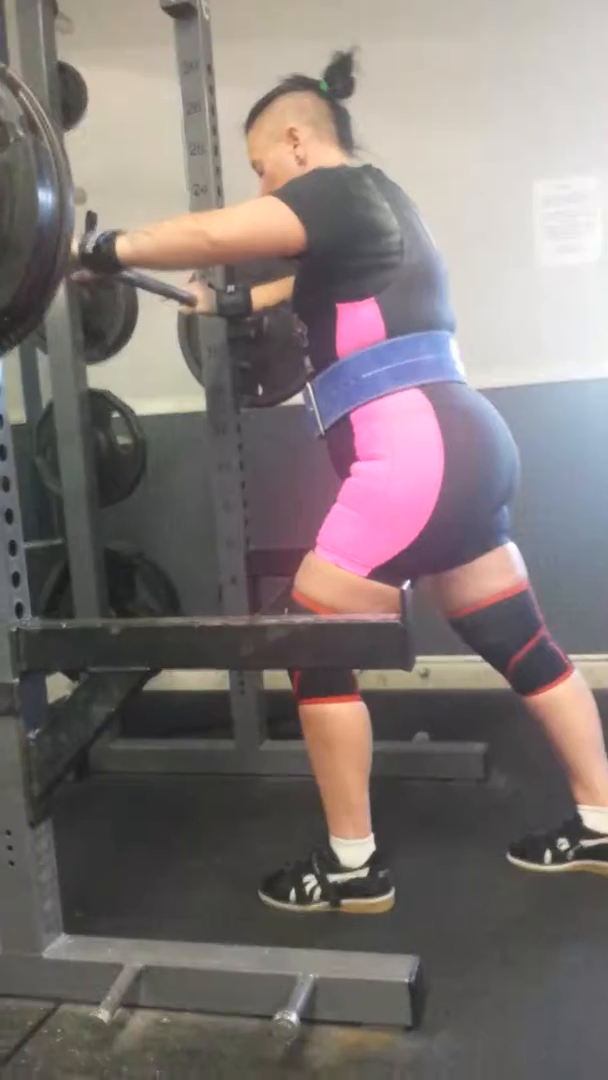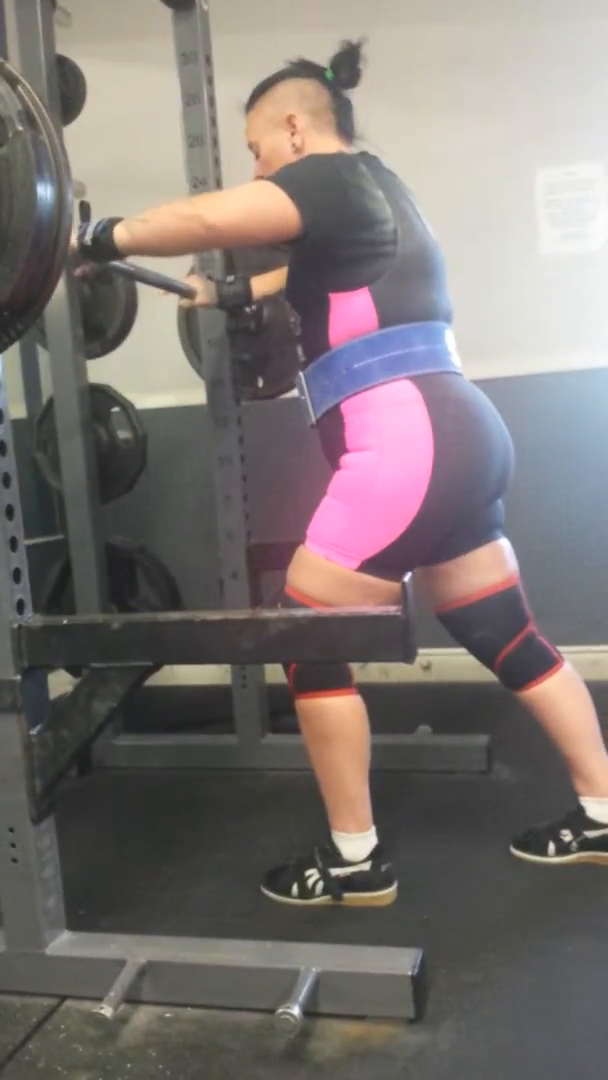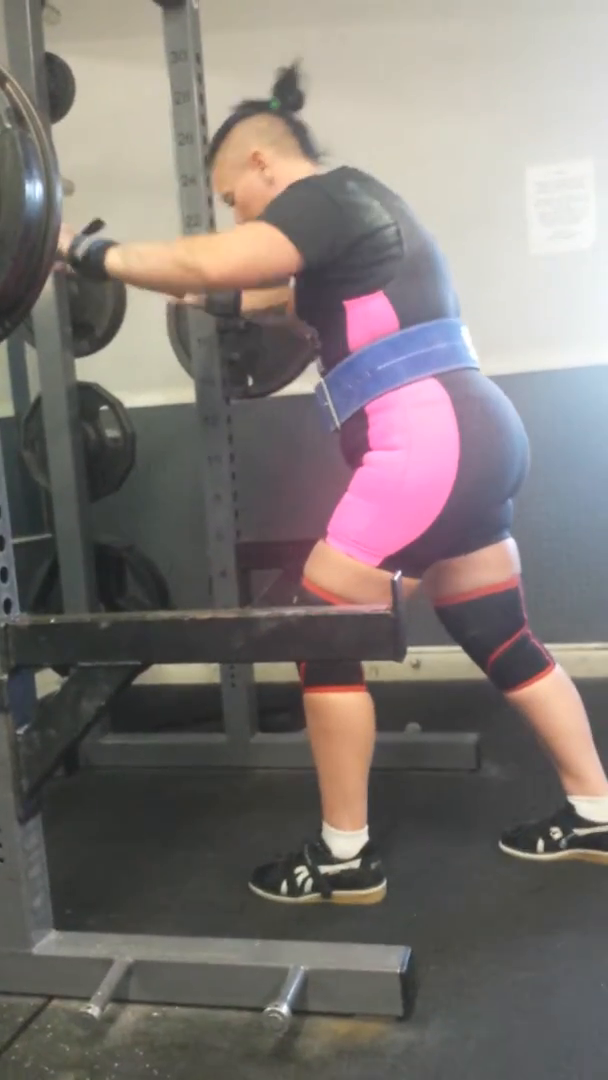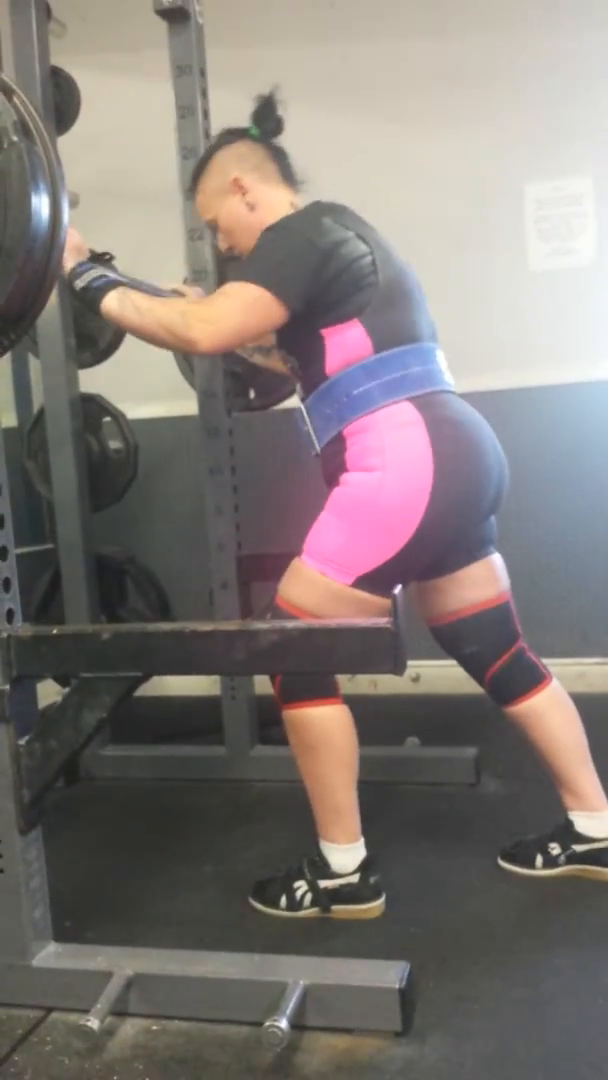
dt=0.5s
person 1, frame 1
left shoulder: (342, 189)
right shoulder: (371, 202)
left elbow: (217, 233)
left wrist: (104, 249)
right wrist: (232, 303)
left hip: (412, 453)
right hip: (462, 445)
right knee: (518, 643)
left ankle: (352, 865)
person 1, frame 2
left shoulder: (337, 178)
right shoulder: (367, 192)
left elbow: (214, 216)
left wrist: (104, 239)
right wrist: (232, 293)
left hip: (406, 445)
right hip: (457, 436)
right knee: (506, 639)
left ankle: (355, 860)
person 1, frame 3
left shoulder: (325, 195)
right shoulder: (354, 203)
left elbow: (215, 265)
right elbow: (312, 298)
left wrist: (94, 254)
right wrist: (239, 300)
left hip: (424, 444)
right hip: (472, 434)
right knee: (500, 639)
left ankle: (345, 856)
person 1, frame 4
left shoulder: (301, 235)
right shoulder: (334, 233)
left elbow: (203, 334)
left wrist: (94, 284)
right wrist: (219, 302)
left hip: (403, 466)
right hip: (454, 456)
right knee: (496, 654)
left ankle: (343, 873)
